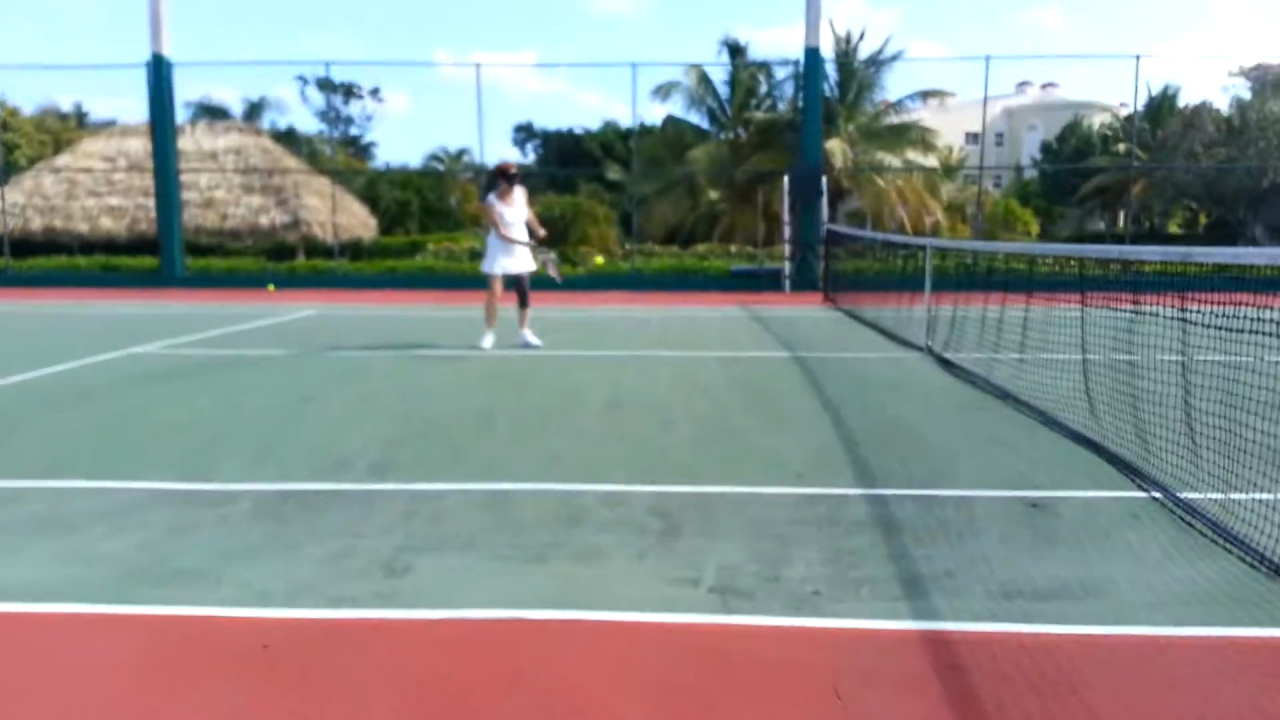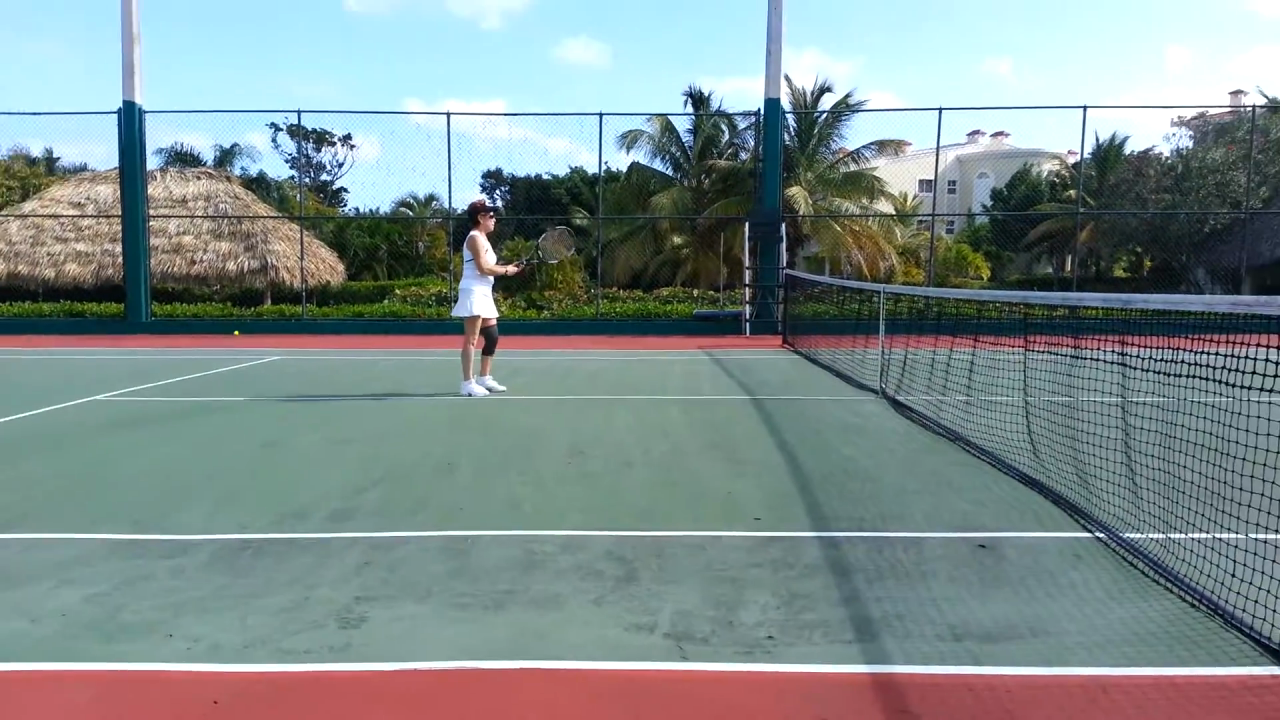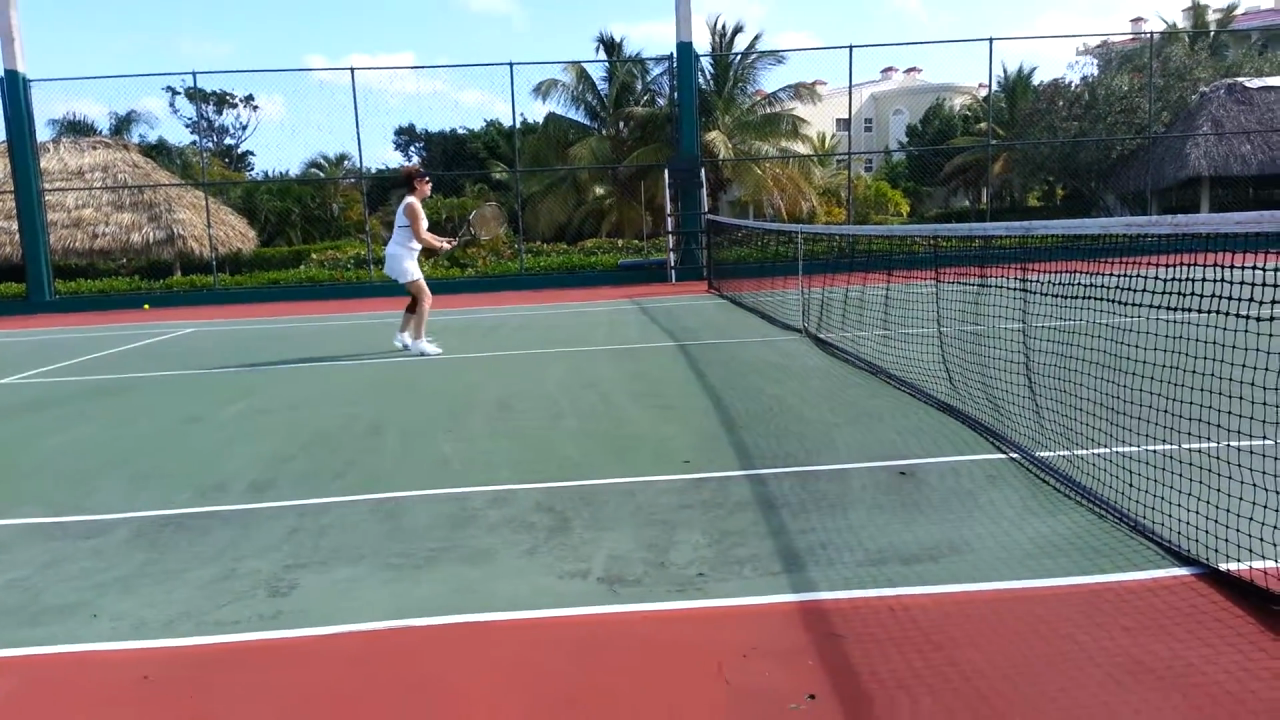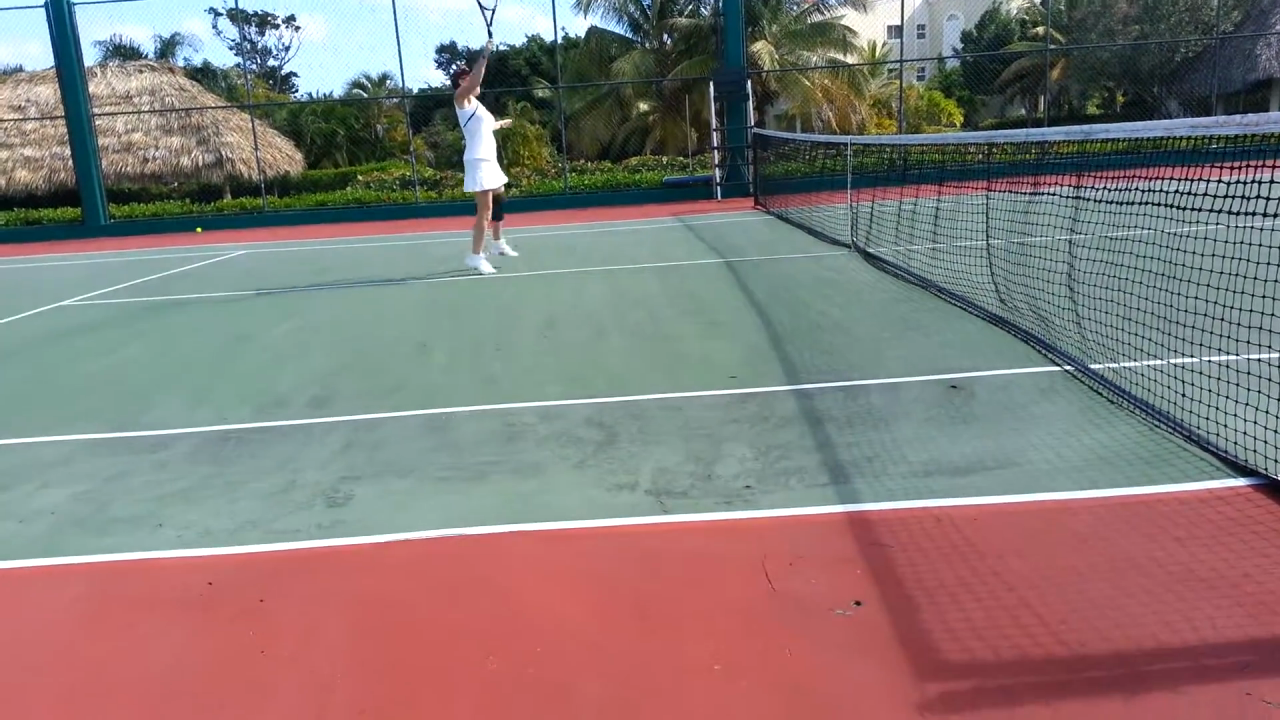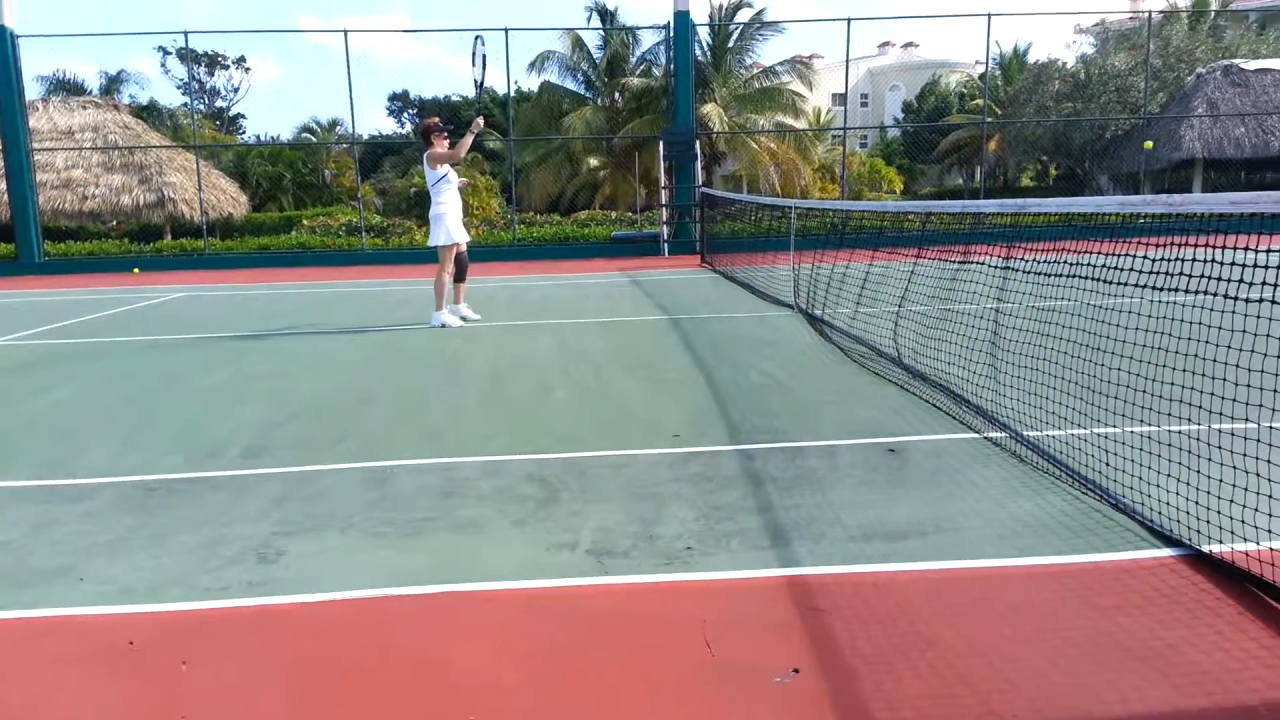
dt=1s
person 1, frame 1
left shoulder: (522, 192)
right shoulder: (492, 202)
right elbow: (501, 232)
left wrist: (537, 229)
right wrist: (521, 241)
left hip: (520, 250)
right hip: (500, 250)
left knee: (524, 291)
right knee: (494, 292)
left ankle: (525, 332)
right ankle: (489, 334)
person 1, frame 2
left shoulder: (483, 238)
right shoulder: (475, 238)
right elbow: (483, 269)
left wrist: (507, 268)
right wrist: (506, 271)
left hip: (483, 294)
right hip: (473, 292)
left knee: (492, 337)
right knee: (471, 339)
left ankle: (484, 378)
right ankle: (467, 383)
person 1, frame 3
left shoulder: (413, 203)
right shoulder: (413, 205)
left elbow: (421, 233)
right elbow: (421, 238)
left wrist: (443, 240)
right wrist: (440, 246)
left hip: (404, 256)
right hip: (401, 256)
left knee: (418, 296)
right knee: (425, 298)
left ankle: (403, 335)
right ankle: (419, 342)
person 1, frame 4
left shoulder: (473, 103)
right shoulder: (462, 96)
right elbow: (475, 81)
left wrist: (499, 123)
right wrist: (484, 55)
left hip: (488, 161)
right hip: (478, 161)
left knee: (500, 201)
right knee: (485, 211)
left ankle: (497, 243)
right ankle: (476, 257)
person 1, frame 5
left shoulder: (437, 159)
right shoulder: (432, 155)
right elbow: (458, 154)
left wrist: (454, 183)
right wrist: (473, 130)
left hip: (451, 217)
right hip: (444, 217)
left knee: (462, 263)
right knee: (445, 267)
left ankle: (458, 306)
right ankle: (439, 314)
